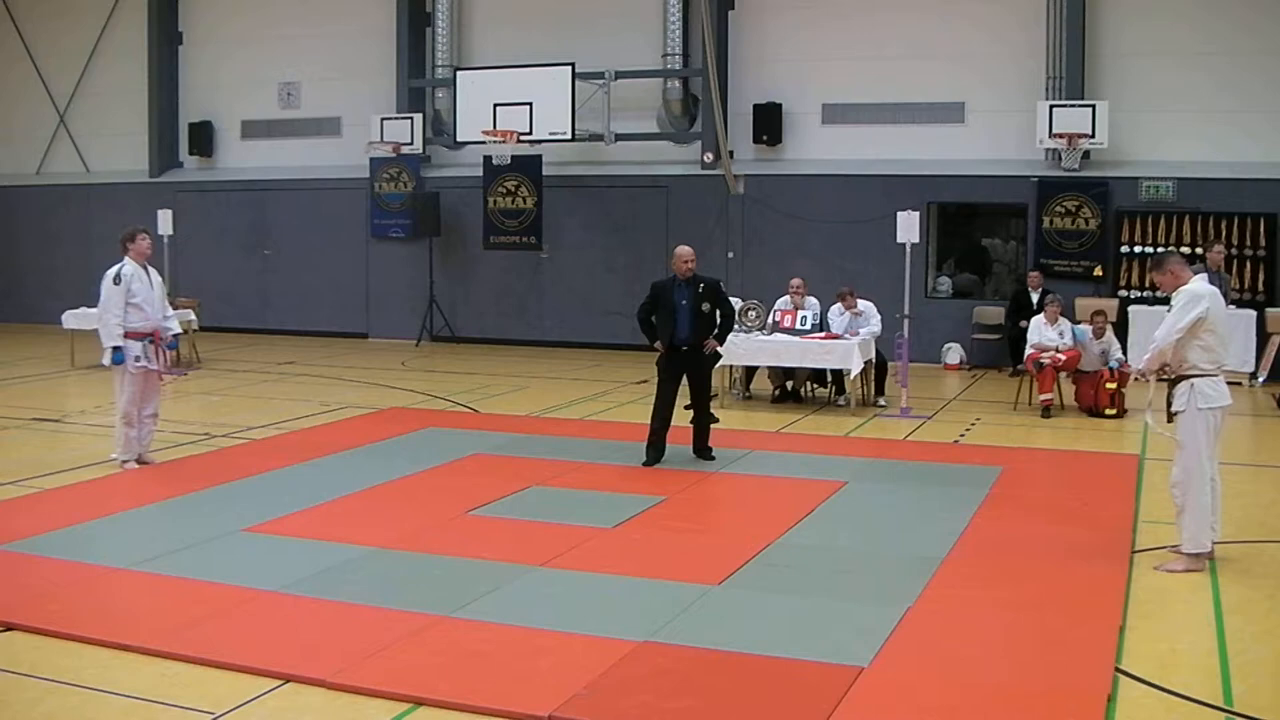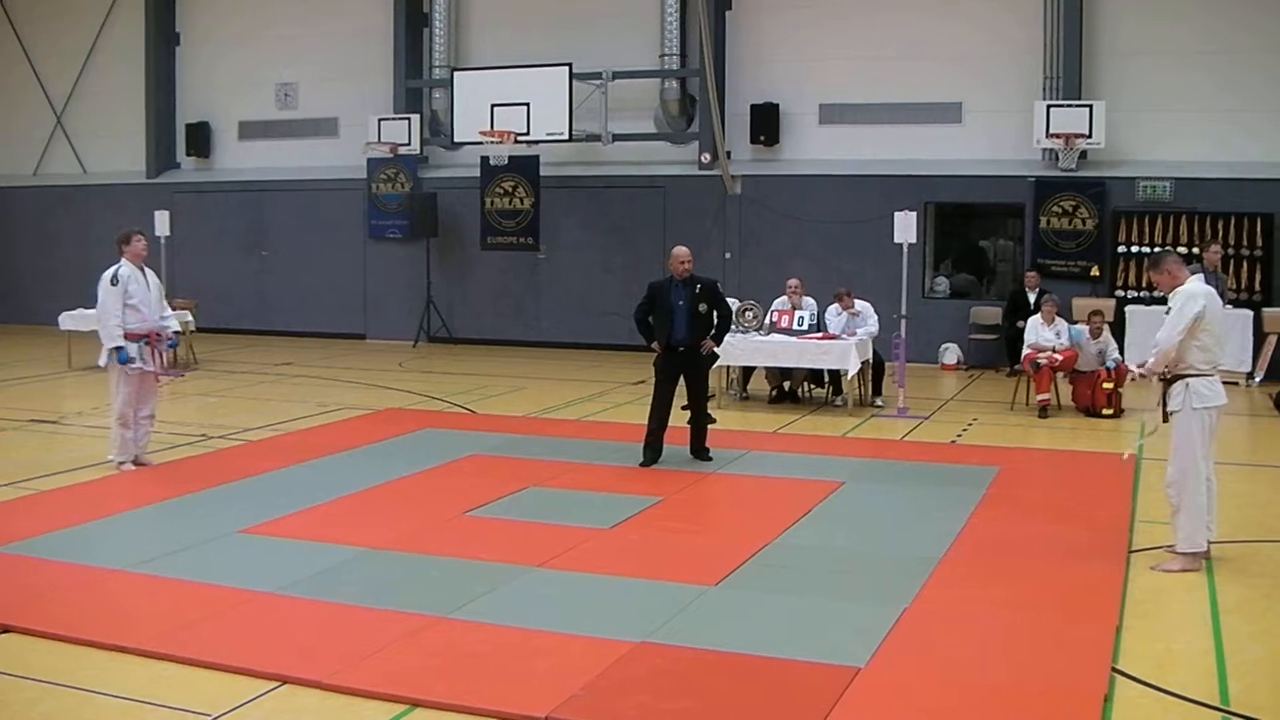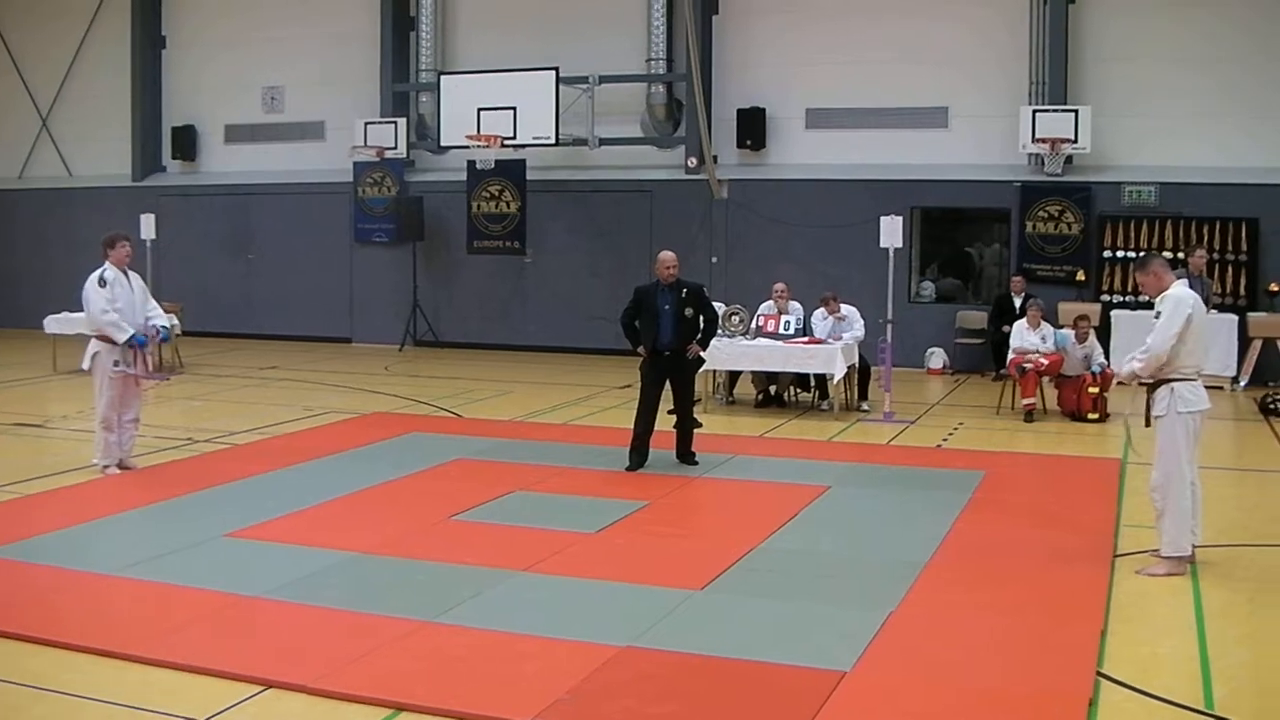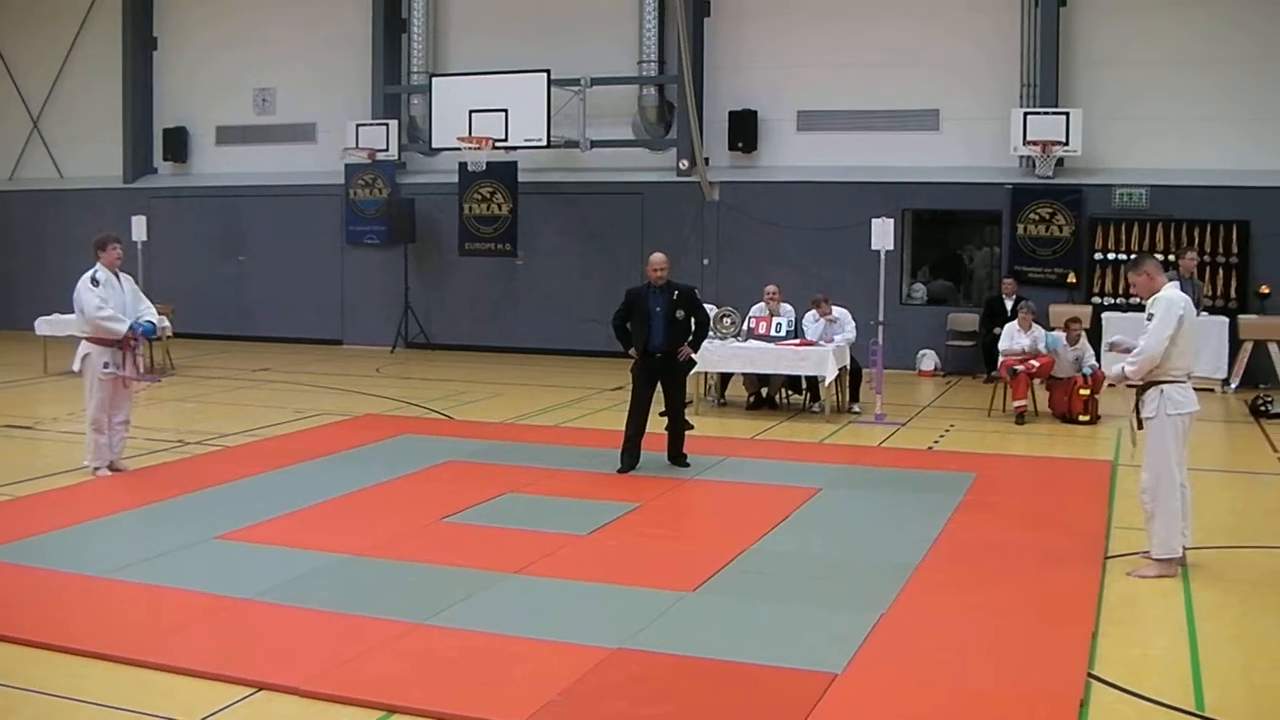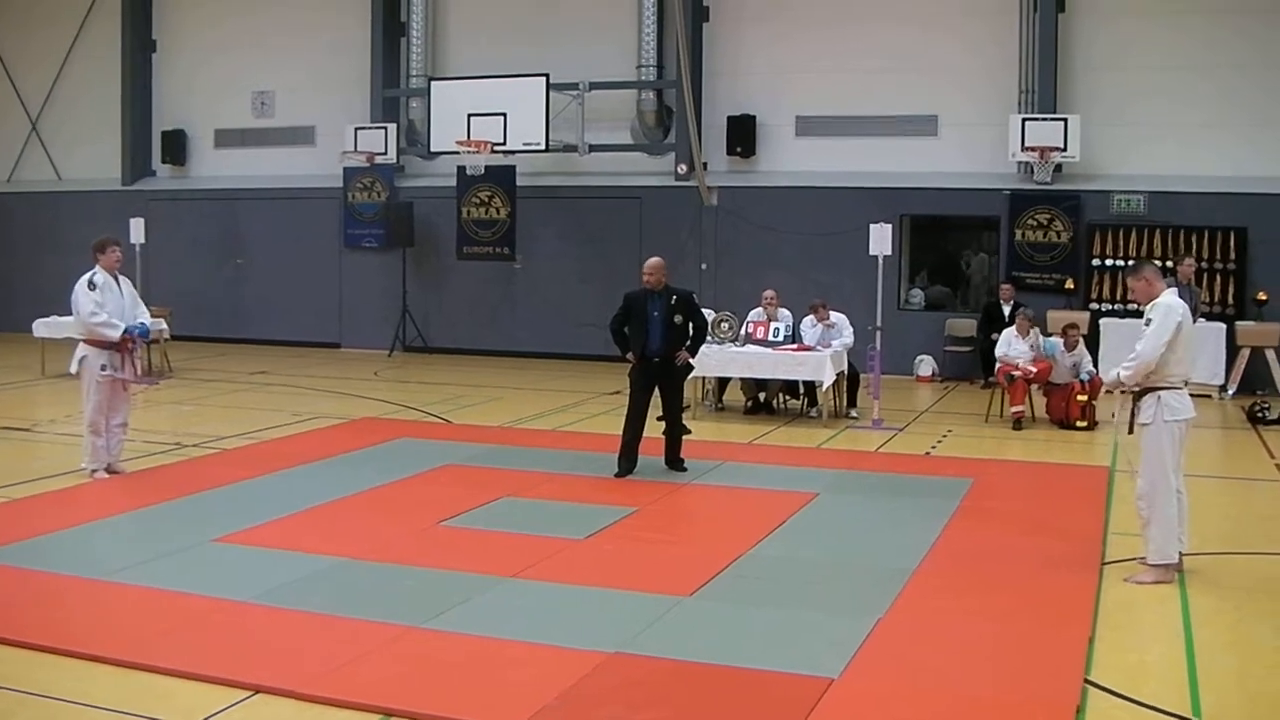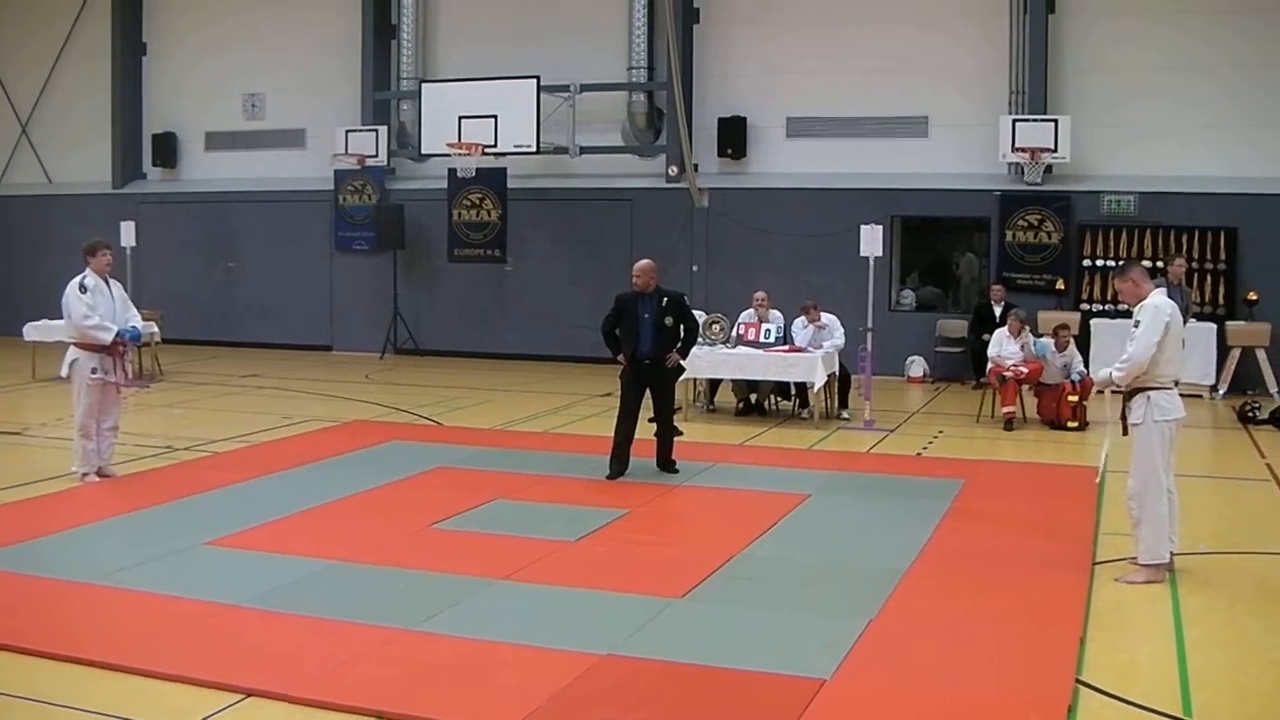
dt=0.2s
person 1, frame 1
left shoulder: (1191, 294)
right shoulder: (1209, 292)
left elbow: (1164, 338)
left wrist: (1148, 366)
right wrist: (1170, 364)
left hip: (1197, 394)
right hip: (1207, 388)
left knee: (1189, 473)
right knee: (1203, 470)
left ankle: (1194, 553)
right ankle: (1203, 541)
person 1, frame 2
left shoulder: (1187, 295)
right shoulder: (1205, 292)
left elbow: (1167, 342)
left wrist: (1149, 367)
right wrist: (1162, 364)
left hip: (1192, 392)
right hip: (1203, 388)
left knee: (1184, 473)
right knee: (1199, 469)
left ankle: (1189, 553)
right ankle: (1198, 540)
person 1, frame 3
left shoulder: (1174, 299)
right shoulder: (1187, 297)
left elbow: (1158, 349)
left wrist: (1132, 370)
right wrist: (1141, 359)
left hip: (1176, 397)
right hip: (1184, 393)
left knee: (1169, 477)
right knee: (1183, 473)
left ankle: (1175, 557)
right ankle: (1183, 544)
person 1, frame 4
left shoulder: (1166, 301)
right shoulder: (1176, 299)
left elbow: (1151, 351)
left wrist: (1122, 371)
right wrist: (1130, 347)
left hip: (1166, 399)
right hip: (1173, 395)
left knee: (1159, 479)
right knee: (1172, 475)
left ankle: (1165, 559)
right ankle: (1174, 546)
person 1, frame 5
left shoulder: (1164, 307)
right shoulder: (1174, 306)
left elbow: (1147, 356)
left wrist: (1118, 377)
right wrist: (1129, 376)
left hip: (1162, 406)
right hip: (1169, 402)
left knee: (1154, 485)
right knee: (1169, 482)
left ankle: (1162, 564)
right ankle: (1171, 552)
person 1, frame 6
left shoulder: (1153, 308)
right shoulder: (1163, 306)
left elbow: (1138, 357)
left wrist: (1109, 377)
right wrist: (1119, 377)
left hip: (1153, 405)
right hip: (1159, 401)
left knee: (1146, 485)
right knee: (1160, 482)
left ankle: (1154, 564)
right ankle: (1162, 552)
person 2, frame 1
left shoulder: (153, 274)
right shoulder: (119, 274)
left elbow: (164, 308)
right elbow: (110, 314)
left wrist: (171, 333)
right wrist: (115, 347)
left hip: (151, 347)
right hip: (130, 347)
left knee: (149, 404)
right knee: (128, 405)
left ankle: (141, 451)
right ankle: (126, 455)
person 2, frame 2
left shoulder: (149, 275)
right shoulder: (116, 275)
left elbow: (162, 308)
right elbow: (108, 315)
left wrist: (172, 330)
right wrist: (118, 347)
left hip: (147, 348)
right hip: (125, 348)
left knee: (146, 405)
right knee: (124, 406)
left ankle: (138, 452)
right ankle: (123, 456)
person 2, frame 3
left shoulder: (134, 279)
right shoulder: (100, 279)
left elbow: (150, 307)
right elbow: (102, 315)
left wrist: (161, 326)
right wrist: (130, 335)
left hip: (131, 352)
right hip: (108, 351)
left knee: (130, 408)
right knee: (108, 409)
left ankle: (123, 456)
right ankle: (107, 460)
person 2, frame 4
left shoulder: (126, 280)
right shoulder: (91, 280)
left elbow: (144, 306)
right elbow: (97, 313)
left wrist: (148, 323)
right wrist: (129, 326)
left hip: (122, 352)
right hip: (99, 352)
left knee: (121, 409)
right knee: (99, 411)
left ankle: (114, 457)
right ankle: (98, 462)
person 2, frame 5
left shoulder: (124, 283)
right shoulder: (90, 282)
left elbow: (140, 311)
right elbow: (91, 317)
left wrist: (141, 326)
right wrist: (124, 330)
left hip: (120, 355)
right hip: (96, 355)
left knee: (119, 412)
right knee: (96, 413)
left ankle: (112, 460)
right ankle: (96, 464)
person 2, frame 6
left shoulder: (115, 286)
right shoulder: (80, 285)
left elbow: (131, 314)
right elbow: (84, 321)
left wrist: (132, 330)
right wrist: (116, 333)
left hip: (111, 358)
right hip: (87, 358)
left knee: (110, 415)
right knee: (87, 416)
left ankle: (103, 463)
right ankle: (86, 468)
person 3, frame 1
left shoulder: (710, 286)
right shoulder: (660, 288)
left elbow: (729, 313)
right elbow: (642, 314)
left wrist: (718, 339)
right wrist: (654, 339)
left hip: (700, 353)
right hip: (671, 354)
left knee: (701, 404)
right knee: (662, 405)
left ankle: (702, 448)
right ankle: (655, 451)
person 3, frame 2
left shoulder: (707, 287)
right shoulder: (657, 288)
left elbow: (725, 313)
right elbow: (640, 315)
left wrist: (715, 339)
right wrist: (651, 340)
left hip: (697, 354)
right hip: (668, 355)
left knee: (699, 405)
right knee: (660, 405)
left ankle: (699, 448)
right ankle: (652, 451)
person 3, frame 3
left shoulder: (694, 291)
right shoulder: (643, 293)
left elbow: (712, 318)
right elbow: (626, 319)
left wrist: (701, 344)
right wrist: (638, 344)
left hip: (683, 358)
right hip: (654, 359)
left knee: (685, 409)
right knee: (646, 409)
left ankle: (685, 453)
right ankle: (638, 456)
person 3, frame 4
left shoulder: (685, 293)
right shoulder: (634, 294)
left elbow: (703, 320)
right elbow: (617, 321)
left wrist: (692, 346)
right wrist: (629, 346)
left hip: (674, 360)
right hip: (645, 360)
left knee: (676, 411)
right knee: (637, 411)
left ankle: (676, 455)
right ankle: (629, 458)
person 3, frame 5
left shoulder: (683, 298)
right shoulder: (633, 299)
left elbow: (701, 325)
right elbow: (615, 325)
left wrist: (690, 351)
right wrist: (626, 350)
left hip: (672, 365)
right hip: (643, 365)
left knee: (674, 416)
right knee: (635, 416)
left ankle: (673, 459)
right ankle: (626, 462)
person 3, frame 6
left shoulder: (674, 300)
right shoulder: (624, 300)
left elbow: (692, 327)
right elbow: (607, 327)
left wrist: (681, 352)
right wrist: (617, 352)
left hip: (663, 367)
right hip: (634, 367)
left knee: (665, 417)
right knee: (626, 417)
left ankle: (665, 461)
right ankle: (618, 464)
